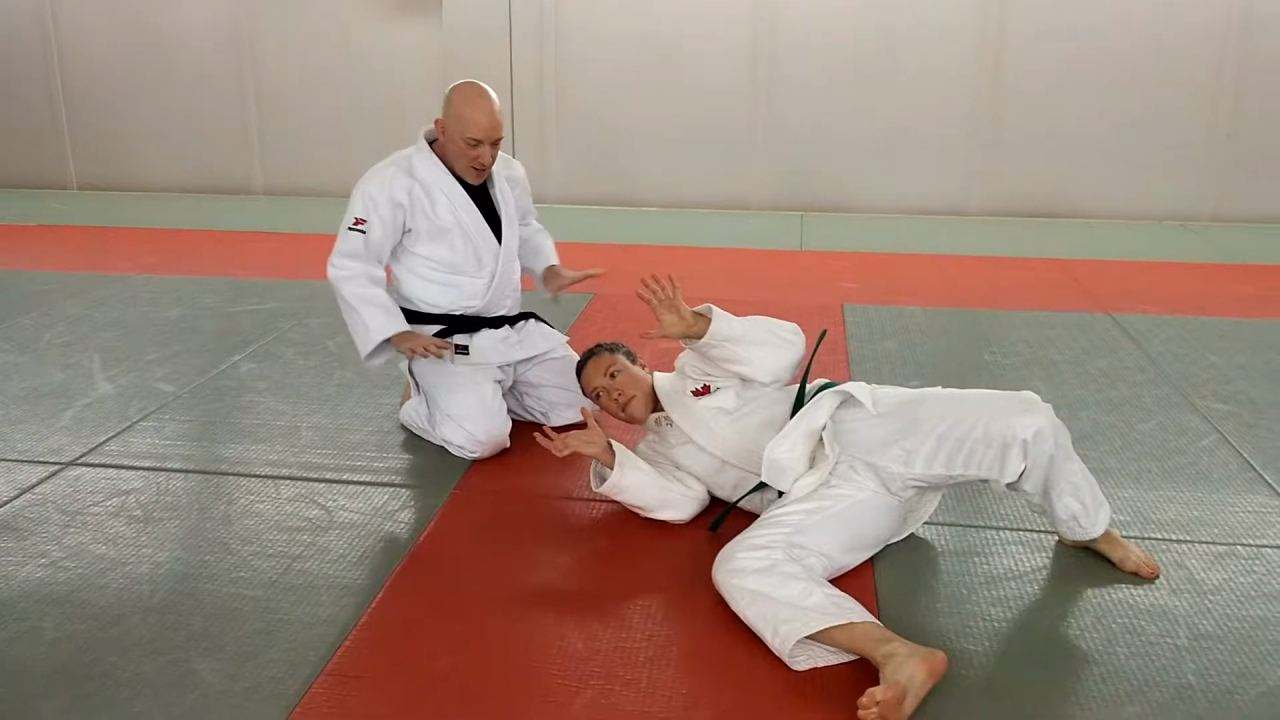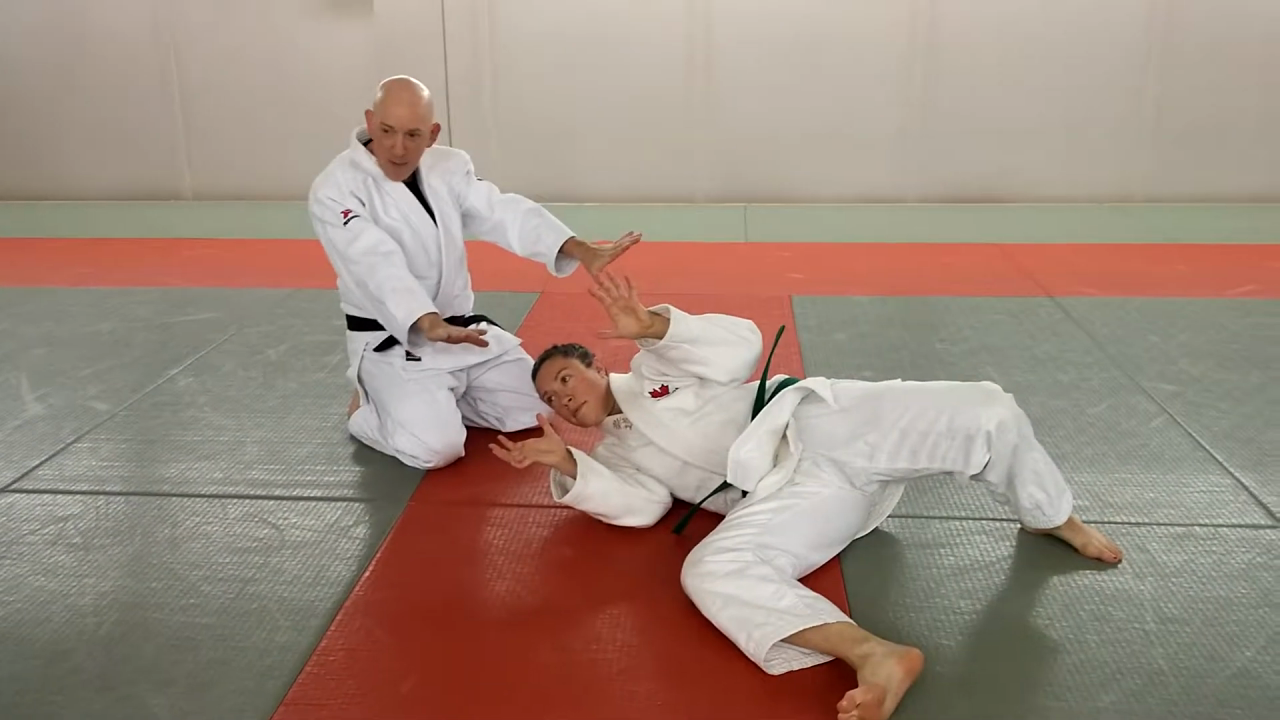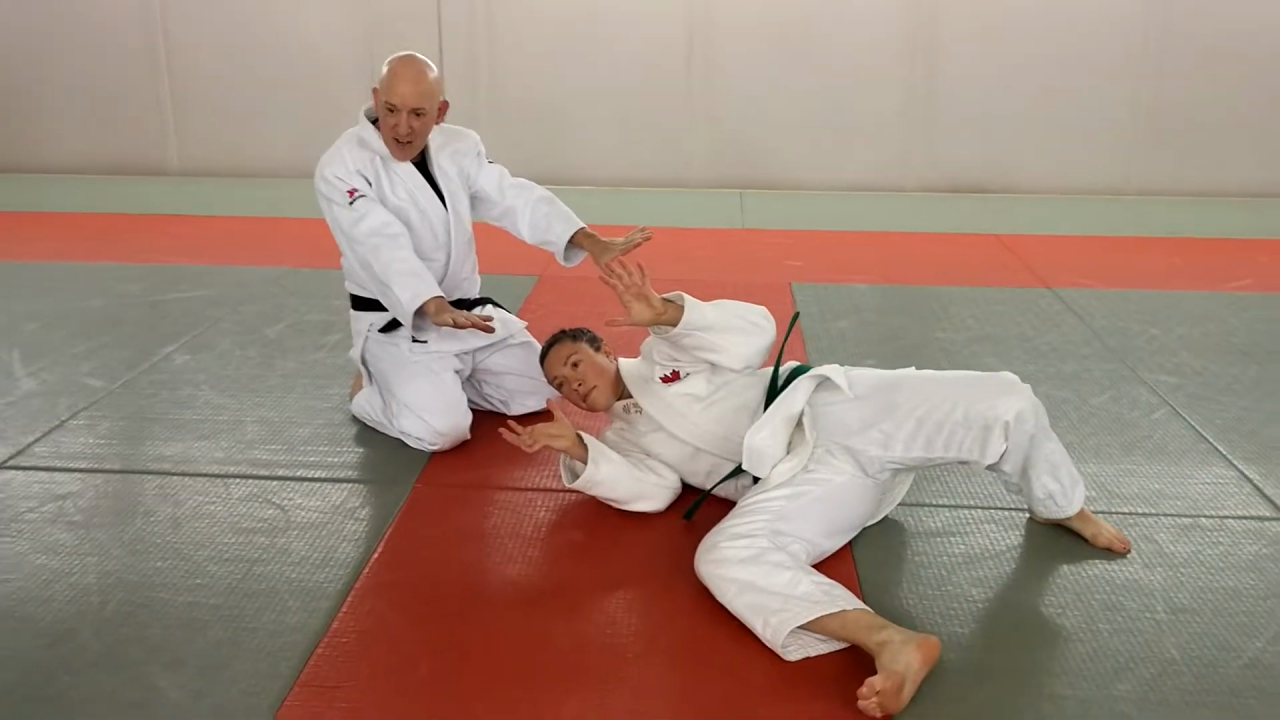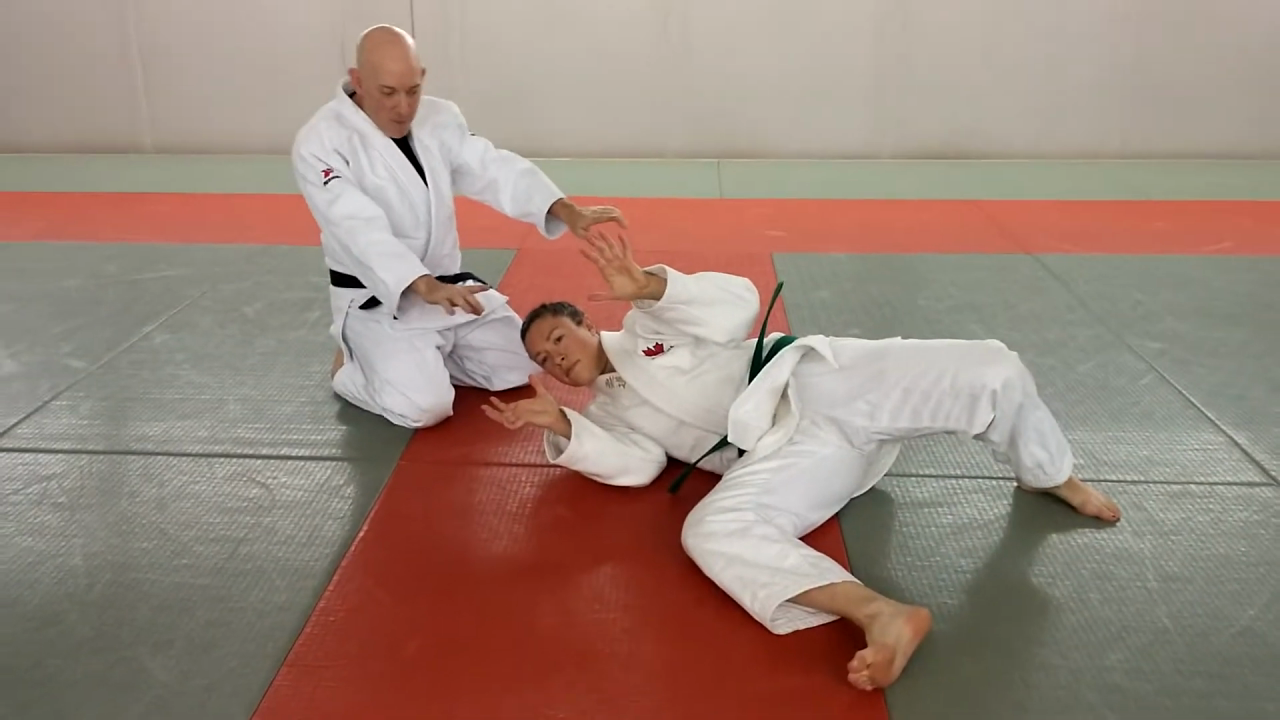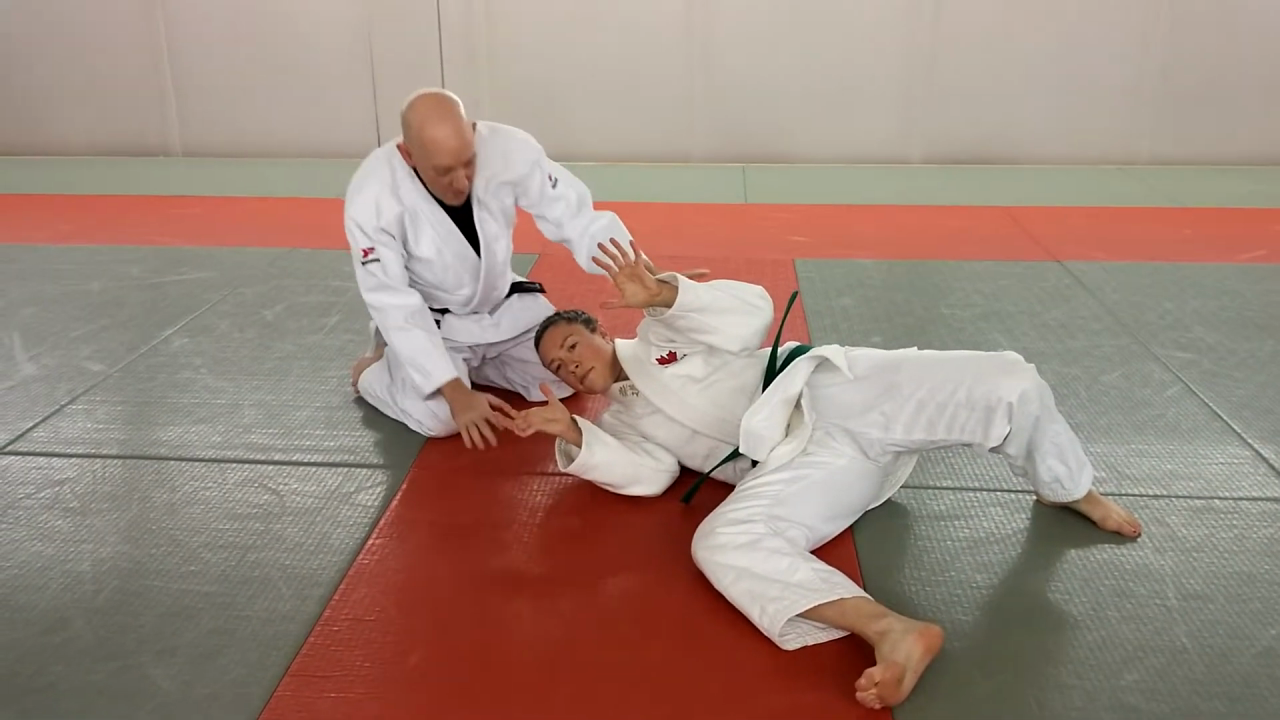
dt=0.7s
person 1, frame 1
left shoulder: (696, 365)
right shoulder: (657, 451)
left elbow: (782, 348)
right elbow: (675, 500)
left wrist: (695, 326)
right wrist: (606, 458)
left hip: (859, 425)
right hip: (822, 491)
left knee: (1022, 421)
right knee: (740, 569)
left ankle: (1089, 532)
right ankle: (899, 656)
person 1, frame 2
left shoulder: (653, 365)
right shoulder: (616, 453)
left elbow: (739, 346)
right elbow: (640, 504)
left wrist: (652, 326)
right wrist: (566, 465)
left hip: (822, 422)
right hip: (785, 487)
left knee: (987, 412)
right knee: (709, 574)
left ankle: (1053, 520)
right ankle: (875, 655)
person 1, frame 3
left shoulder: (663, 350)
right shoulder: (626, 436)
left elbow: (753, 332)
right elbow: (650, 489)
left wrist: (666, 312)
right wrist: (575, 449)
left hip: (837, 408)
right hip: (798, 474)
left knee: (1003, 401)
right knee: (723, 558)
left ankle: (1062, 510)
right ankle: (891, 641)
person 1, frame 4
left shoulder: (646, 321)
right shoulder: (608, 410)
left elbow: (735, 304)
right elbow: (636, 463)
left wrist: (648, 285)
right wrist: (559, 425)
left hip: (819, 379)
right hip: (782, 446)
left knee: (988, 368)
right knee: (711, 533)
left ankle: (1050, 478)
right ankle: (881, 613)
person 1, frame 5
left shoulder: (660, 330)
right shoulder: (620, 421)
left elbow: (749, 313)
right elbow: (646, 474)
left wrist: (660, 293)
right wrist: (573, 434)
left hip: (832, 389)
right hip: (795, 458)
left knee: (1006, 382)
right knee: (720, 545)
left ankle: (1070, 492)
right ankle: (892, 631)
person 2, frame 1
left shoulder: (509, 174)
right shoulder: (391, 184)
right elbow: (350, 268)
left wrist: (549, 271)
right wrist: (396, 334)
left hip: (516, 331)
right hip: (445, 343)
left knee: (582, 407)
right knee: (483, 438)
left ankle: (492, 390)
right ankle: (421, 399)
person 2, frame 2
left shoulder: (448, 167)
right shoulder: (335, 189)
left elbow: (504, 214)
right elbow: (377, 266)
left wrist: (581, 250)
right wrist: (428, 324)
left hip: (463, 329)
right hip: (392, 342)
left knee: (536, 410)
right knee: (436, 447)
left ankle: (442, 399)
right ankle: (369, 408)
person 2, frame 3
left shoulder: (458, 147)
right shoulder: (342, 167)
left elbow: (513, 199)
right elbow: (383, 247)
left wrist: (590, 241)
right wrist: (434, 307)
left hip: (467, 310)
right hip: (397, 325)
left knee: (540, 392)
right knee: (440, 429)
left ankle: (445, 382)
right ankle: (370, 389)
person 2, frame 4
left shoulder: (438, 118)
right shoulder: (321, 142)
left elbow: (494, 170)
right elbow: (359, 230)
left wrist: (566, 210)
right wrist: (425, 287)
left hip: (451, 288)
right hip: (377, 303)
left knee: (523, 369)
right knee: (425, 406)
left ankle: (427, 357)
right ankle: (353, 367)
person 2, frame 5
left shoulder: (508, 148)
right shoulder: (371, 196)
left elbow: (573, 216)
right elbow: (393, 304)
right wrist: (455, 392)
left hip: (501, 302)
right hip: (429, 322)
right knee: (439, 419)
left ankle: (472, 365)
right ankle: (372, 370)
